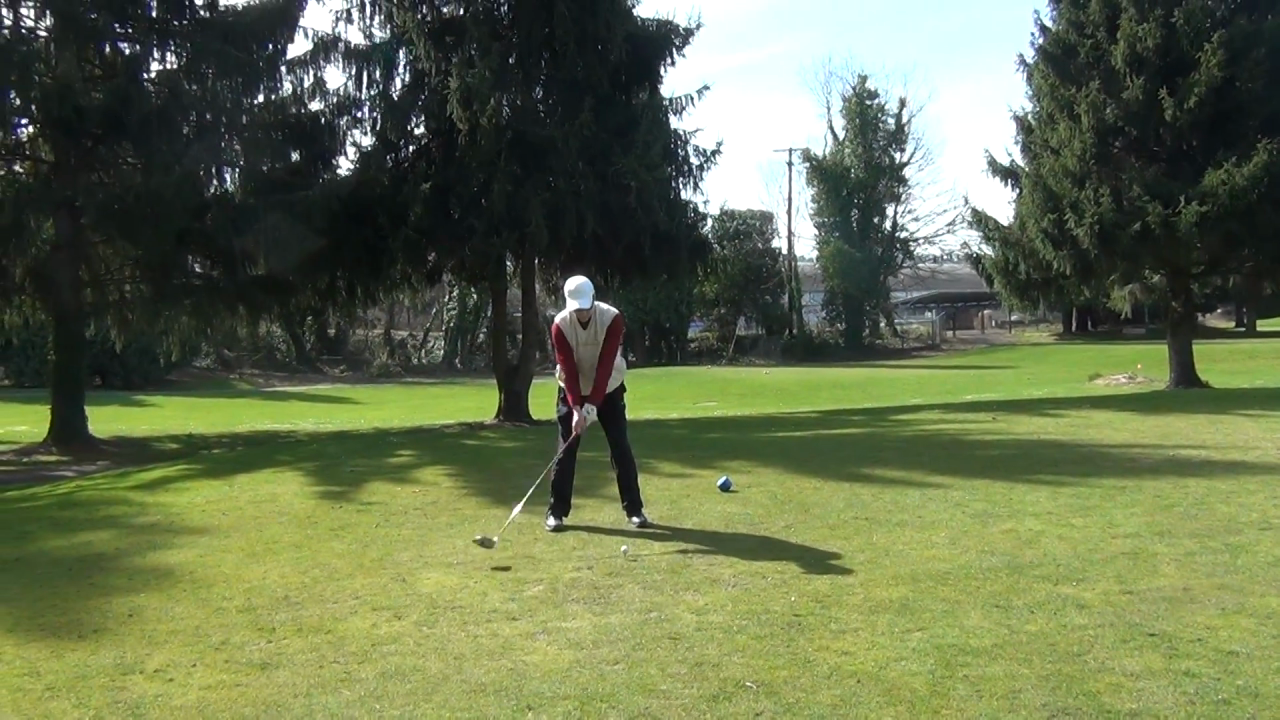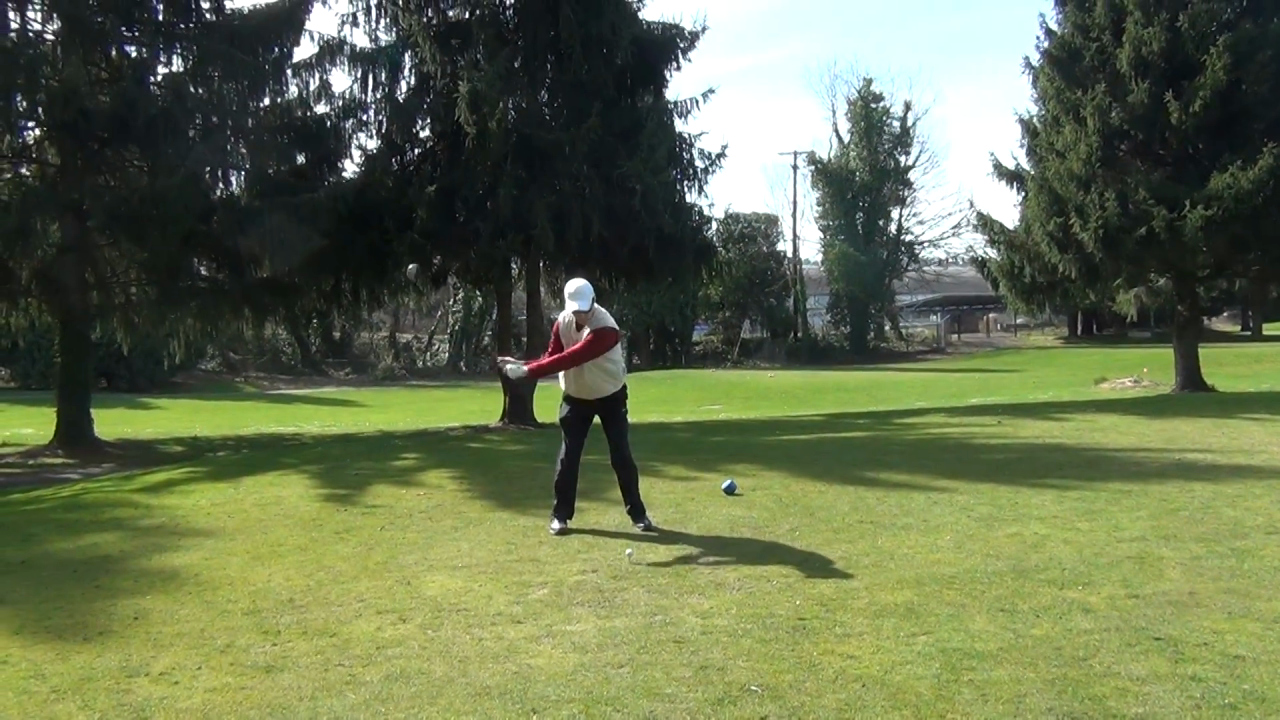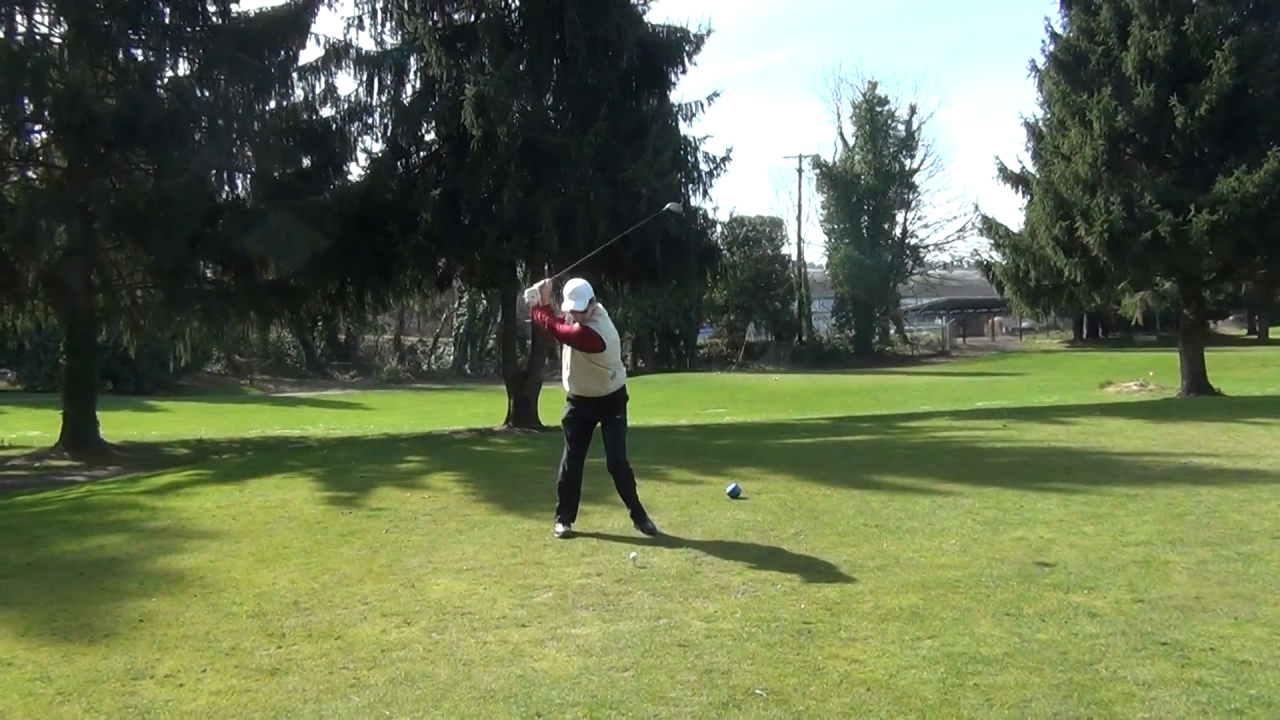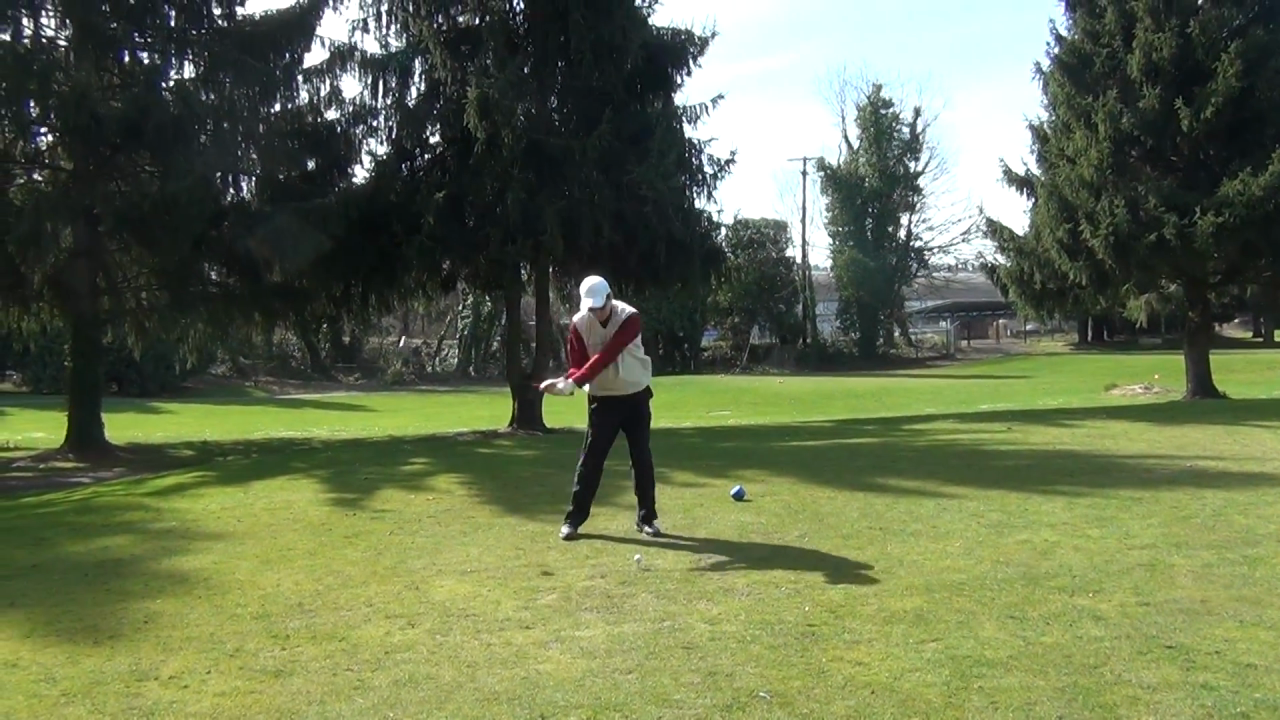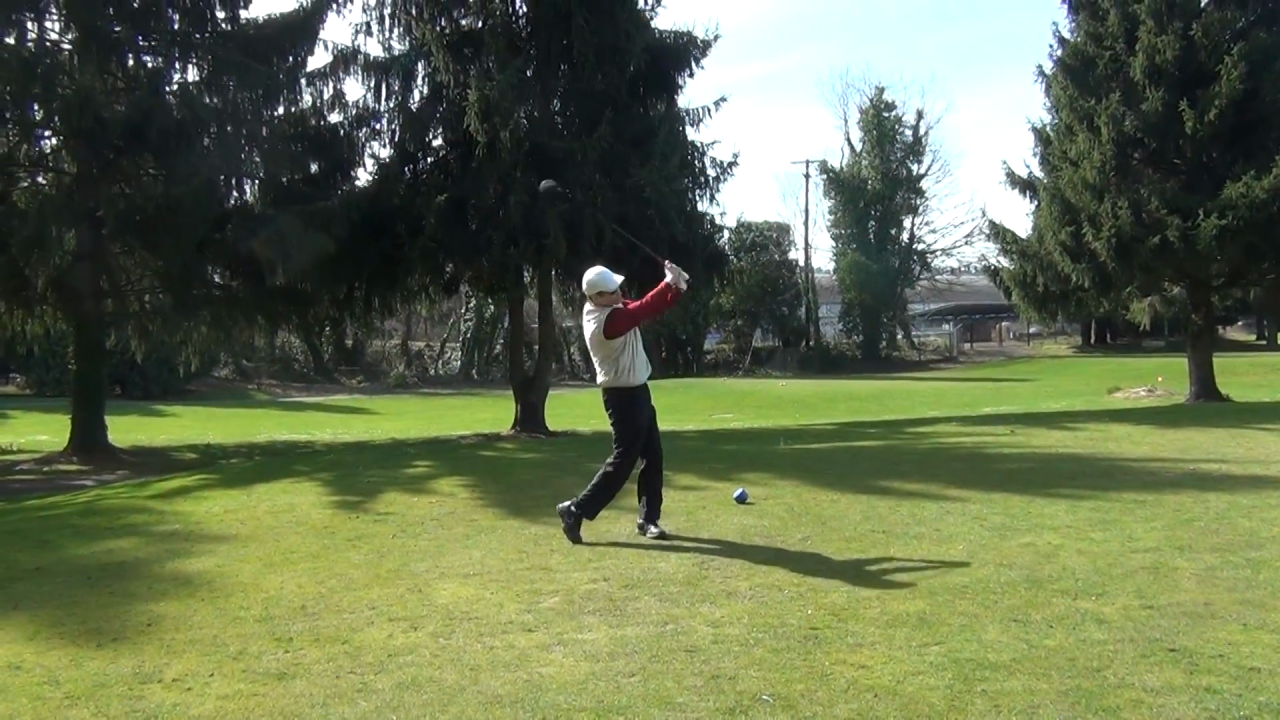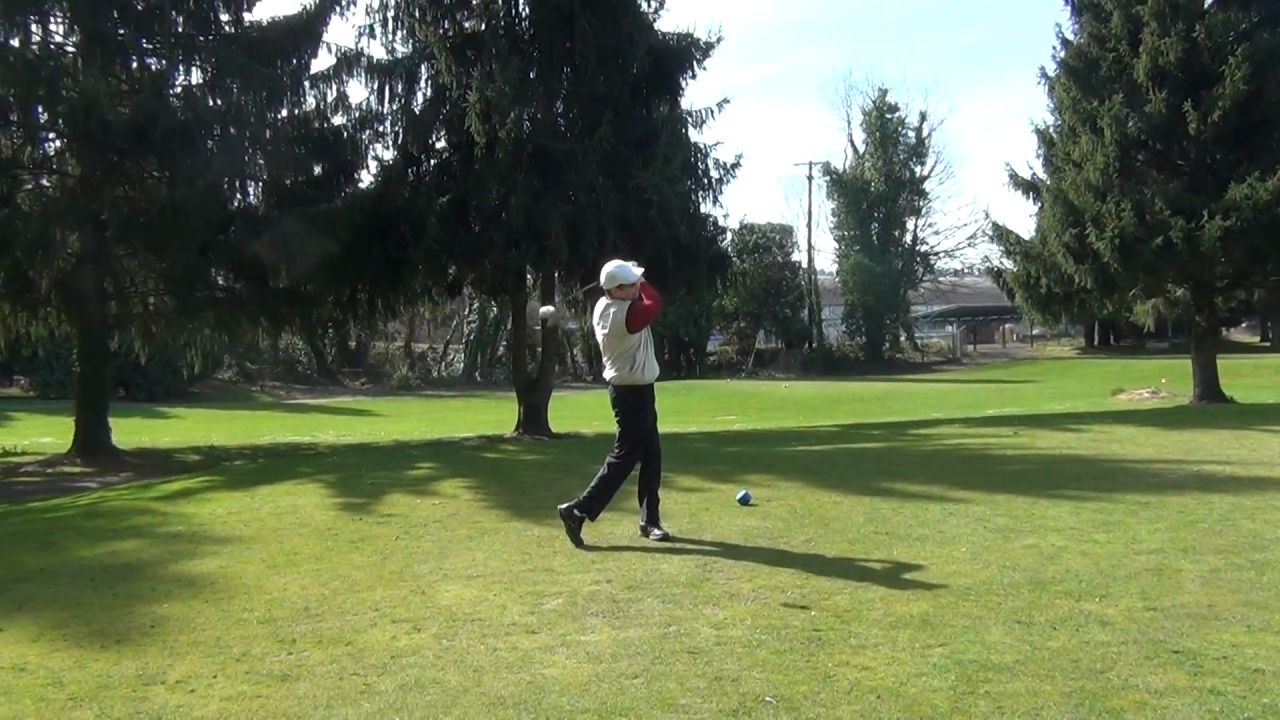
dt=0.3s
person 1, frame 1
left shoulder: (612, 319)
right shoulder: (560, 325)
left elbow: (605, 365)
right elbow: (568, 369)
left wrist: (592, 405)
right wrist: (577, 409)
left hip: (608, 391)
right hip: (572, 392)
left knee: (621, 449)
right knee: (566, 450)
left ankle: (634, 508)
right ankle: (556, 511)
person 1, frame 2
left shoulder: (606, 330)
right shoulder: (563, 321)
left elbow: (569, 359)
right elbow: (552, 355)
left wrist: (526, 371)
right wrist: (523, 365)
left hip: (611, 397)
right hip: (576, 398)
left knee: (621, 455)
right knee: (568, 455)
left ankle: (636, 511)
right ankle: (560, 513)
person 1, frame 3
left shoulder: (593, 333)
right shoulder: (577, 316)
left elbow: (555, 328)
right elbow: (559, 326)
left wrist: (535, 305)
right wrist: (544, 301)
left hip: (610, 400)
right hip: (579, 399)
left knee: (616, 460)
right knee: (571, 459)
left ankle: (638, 514)
right ankle: (564, 517)
person 1, frame 4
left shoulder: (629, 318)
right shoulder: (579, 325)
left elbow: (604, 358)
right elbow: (579, 363)
left wrist: (572, 382)
right wrist: (566, 382)
left hip: (635, 394)
right hip: (603, 399)
left knee: (642, 459)
right knee: (592, 460)
left ankle: (646, 517)
right ankle: (574, 517)
person 1, frame 5
left shoulder: (611, 306)
right shoulder: (607, 319)
left elbow: (638, 309)
right elbow: (644, 308)
left wrist: (674, 286)
right wrist: (669, 283)
left hip: (637, 389)
right hip: (623, 395)
left knee: (652, 455)
right knee: (624, 458)
left ankle: (648, 518)
right ankle: (576, 510)
person 1, frame 6
left shoulder: (604, 306)
right shoulder: (628, 313)
left elbow: (643, 301)
right elbow: (654, 304)
left wrist: (635, 281)
right wrist: (641, 284)
left hip: (633, 388)
right hip: (632, 392)
left knee: (651, 456)
right knee: (624, 457)
left ankle: (649, 520)
right ankle: (577, 510)
